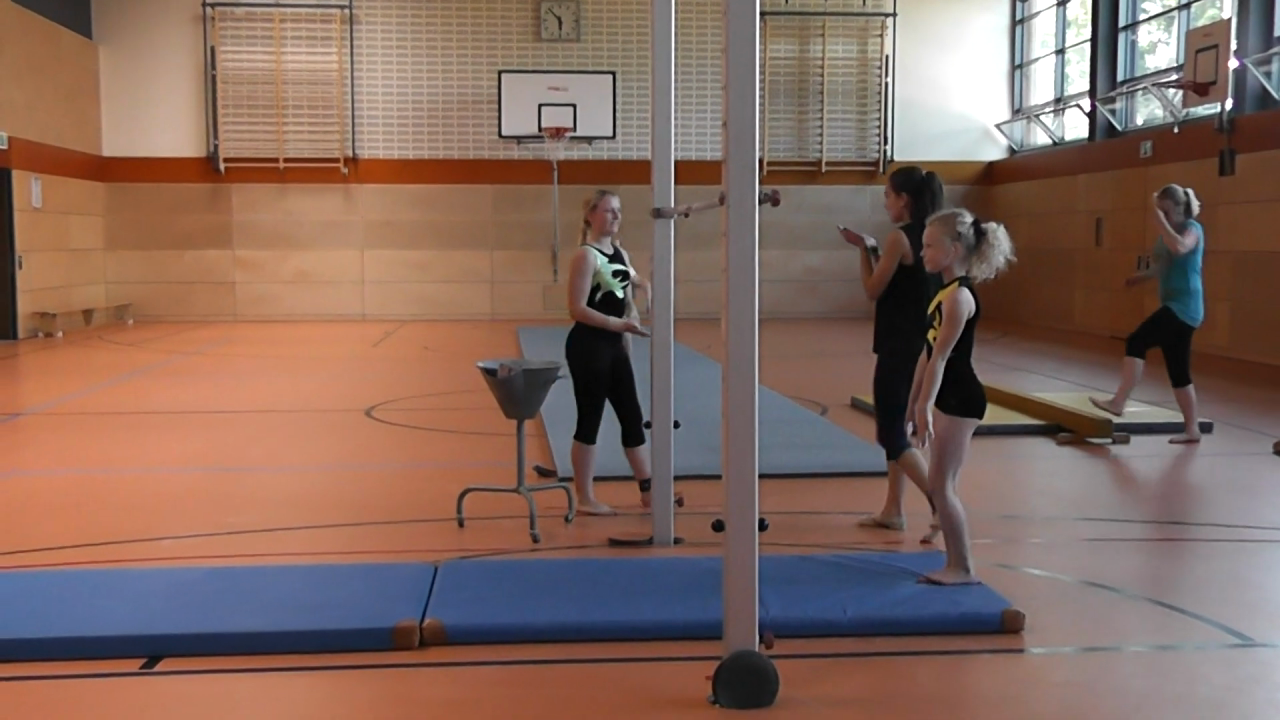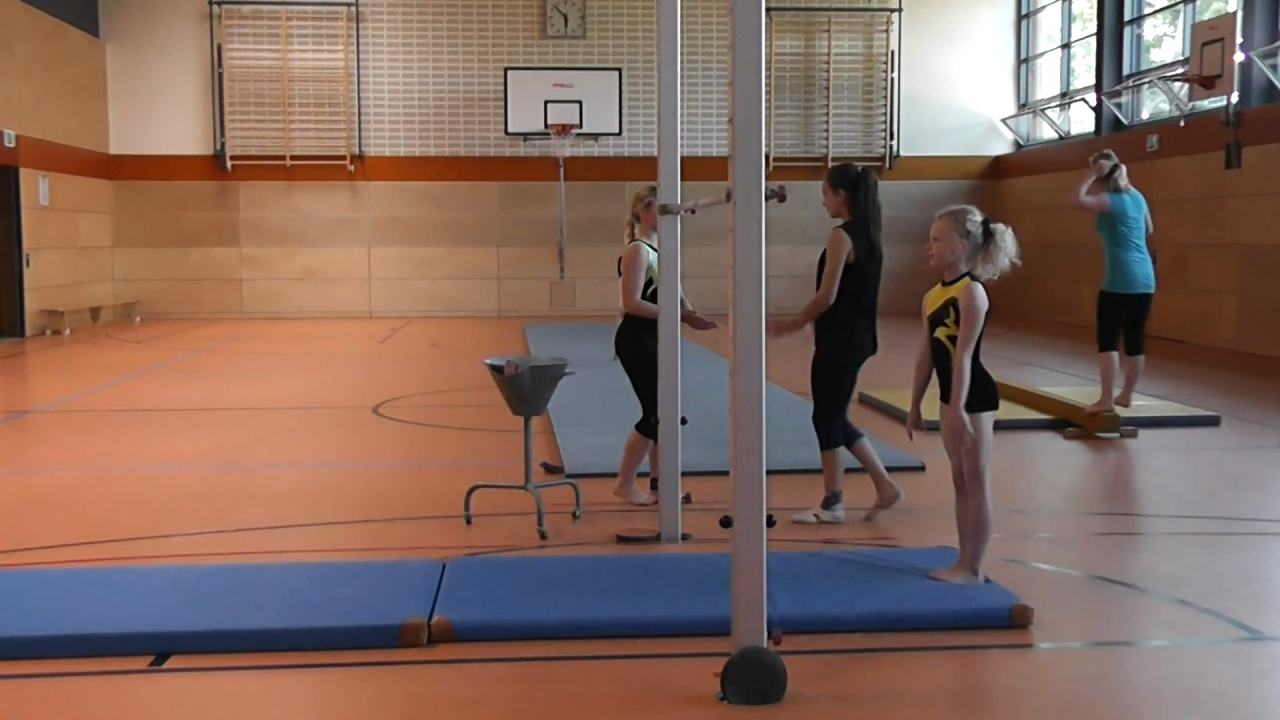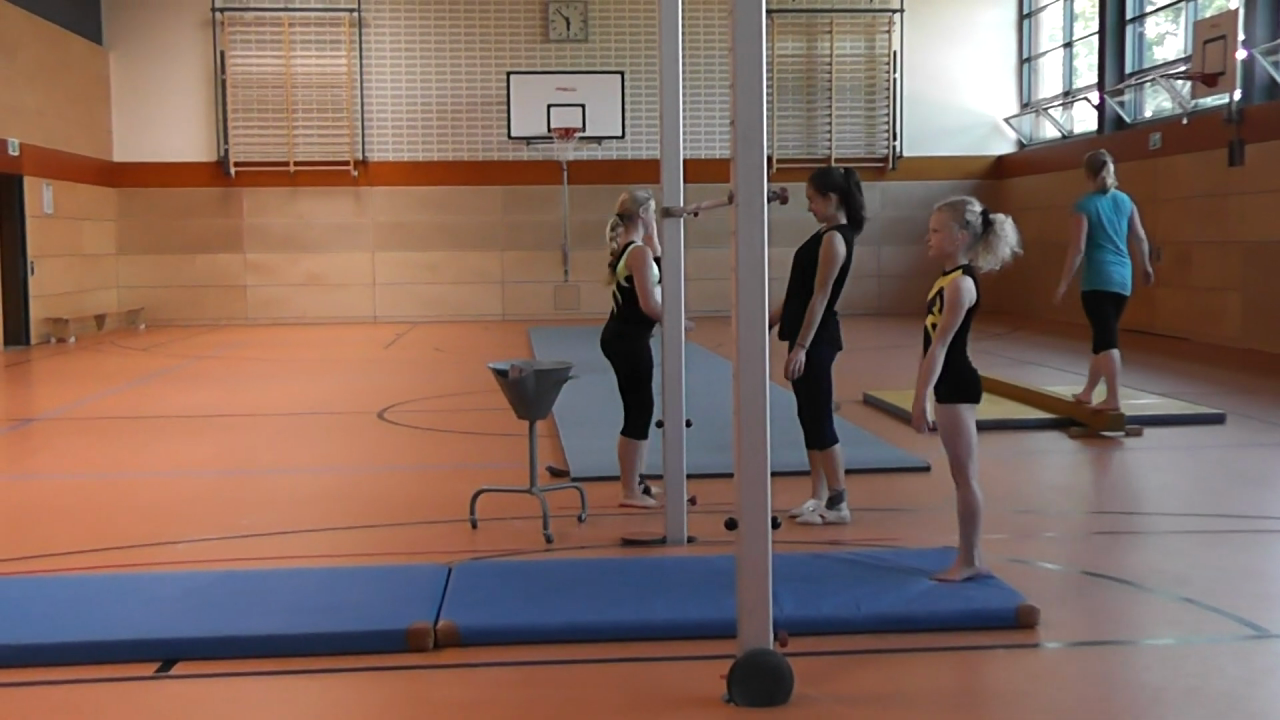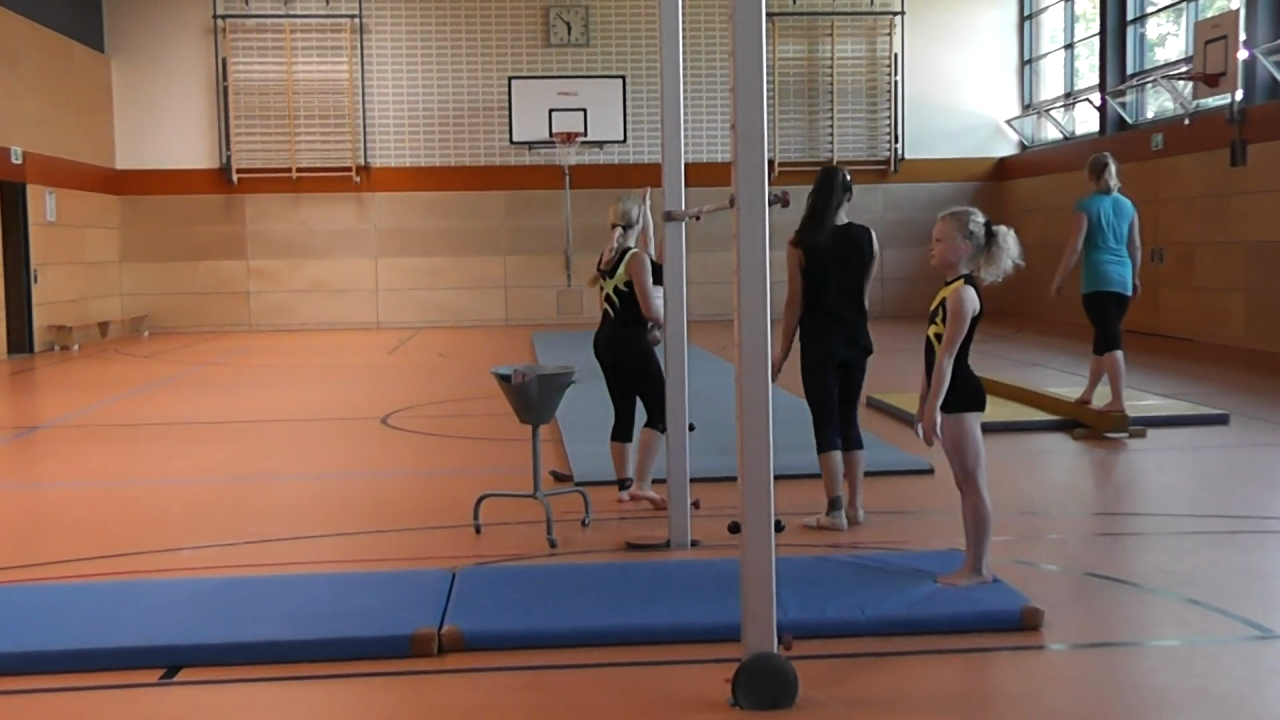
dt=0.7s
person 1, frame 1
left shoulder: (958, 297)
right shoulder: (943, 294)
left elbow: (940, 357)
right elbow: (926, 355)
left wrist: (925, 408)
right wrist: (914, 403)
left hip: (960, 399)
right hip: (945, 398)
left knee: (939, 485)
right knee: (940, 485)
left ankle: (964, 566)
right ankle: (953, 563)
person 1, frame 2
left shoulder: (972, 293)
right shoulder: (931, 296)
left elbow: (964, 355)
right elbow: (926, 354)
left wrist: (961, 409)
right wrist: (915, 404)
left hip: (975, 396)
right hip: (951, 396)
left knee: (976, 484)
right knee: (960, 482)
left ankle: (973, 569)
right ankle: (964, 561)
person 1, frame 3
left shoulder: (960, 284)
right shoulder: (945, 282)
left elbow: (941, 346)
left wrist: (921, 397)
right wrist: (923, 396)
left hip: (957, 386)
right hip: (948, 387)
left knee: (965, 476)
right knee: (960, 475)
left ankle: (969, 559)
right ankle: (966, 558)
person 1, frame 4
left shoulder: (962, 294)
right shoulder: (948, 290)
left elbow: (947, 356)
right elbow: (932, 354)
left wrist: (933, 408)
right wrist: (924, 404)
left hip: (961, 397)
right hip: (950, 397)
left knee: (973, 485)
right knee: (964, 485)
left ankle: (978, 569)
right ankle: (972, 564)
person 2, frame 1
left shoulder: (899, 237)
right shoulder: (929, 238)
left elbow: (873, 291)
left wrist: (864, 250)
right wrist: (874, 250)
left hip: (900, 347)
right hip: (916, 345)
left knee: (891, 430)
right knee: (895, 424)
right ankle: (893, 510)
person 2, frame 2
left shoulder: (841, 237)
right shoulder: (866, 235)
left elbow: (827, 297)
left wrist: (794, 322)
right wrist: (805, 320)
left hip: (839, 340)
right hip: (856, 338)
left knee: (825, 419)
right knee: (836, 418)
left ankle: (833, 504)
right ankle: (885, 487)
person 2, frame 3
left shoulder: (834, 239)
right shoulder: (823, 234)
left elbow: (820, 297)
right elbow: (798, 292)
left wrist: (801, 347)
right wrist: (768, 323)
left hip: (815, 340)
right hip: (805, 335)
left knee: (820, 420)
right knee: (809, 418)
left ankle: (838, 504)
right ankle: (820, 497)
person 2, frame 4
left shoulder: (802, 242)
right shoulder: (867, 238)
left elbow: (795, 302)
right elbow: (865, 296)
left wrist: (783, 350)
left hip: (819, 343)
right hip: (856, 340)
left knee: (826, 424)
right knee: (848, 420)
left ankle: (835, 511)
right ankle: (855, 504)
person 3, frame 1
left shoulder: (621, 254)
right shoulder: (585, 255)
right elbow: (577, 309)
left wrist: (634, 320)
right wrist: (620, 325)
left hip: (615, 346)
right hip: (588, 347)
left knee: (633, 417)
right knee: (589, 420)
left ankle: (647, 489)
right ankle: (585, 498)
person 3, frame 2
left shoulder: (660, 249)
right shoulder: (637, 251)
right elbow: (632, 303)
right wrist: (676, 314)
left hip: (655, 340)
right hip: (636, 341)
left knee: (662, 413)
right knee: (653, 414)
left ankle: (658, 485)
right ankle: (625, 484)
person 3, frame 3
left shoulder: (624, 248)
right shoulder: (638, 251)
right elbow: (649, 304)
left hip: (620, 336)
right hip: (629, 340)
left knee: (641, 409)
right knee: (638, 412)
left ankle: (635, 482)
right ankle: (630, 490)
person 3, frame 4
left shoulder: (606, 256)
right shoulder: (636, 258)
right elbow: (650, 310)
right wrist: (661, 323)
left hip: (605, 339)
right hip: (631, 341)
left knee: (623, 413)
right knee: (658, 411)
left ankle: (625, 485)
right ankle: (641, 484)
person 4, frame 1
left shoulder: (1192, 228)
right shoulder: (1167, 231)
left elbow: (1179, 248)
left wrist: (1161, 220)
right wrist: (1141, 276)
left hip: (1183, 306)
right hip: (1173, 307)
left knee: (1135, 343)
right knee: (1178, 370)
left ankle: (1118, 402)
right ankle: (1192, 429)
person 4, frame 2
left shoulder: (1109, 200)
right shoulder: (1136, 196)
left elbow: (1078, 199)
right elbow: (1149, 230)
left wrist: (1092, 175)
left hip: (1120, 279)
right hip: (1145, 278)
left knee: (1108, 339)
right knee: (1135, 340)
left ankle: (1106, 400)
right ankle: (1125, 395)
person 4, frame 3
left shoulder: (1085, 205)
right shoulder: (1124, 200)
left elbow: (1078, 249)
right elbow: (1139, 237)
left wrist: (1064, 284)
right wrist: (1146, 266)
left hip: (1097, 279)
right hip: (1122, 278)
left knee: (1106, 338)
right knee: (1103, 336)
left ankle: (1113, 399)
right ankle: (1087, 392)
person 4, frame 4
left shoulder: (1086, 205)
right shoulder: (1127, 205)
left elbow: (1075, 247)
right elbow: (1135, 247)
left wrist: (1058, 280)
right wrist: (1134, 278)
left hip: (1098, 280)
right hip: (1123, 280)
left knee: (1110, 339)
right knee: (1105, 337)
left ankle: (1118, 401)
right ankle: (1089, 392)
